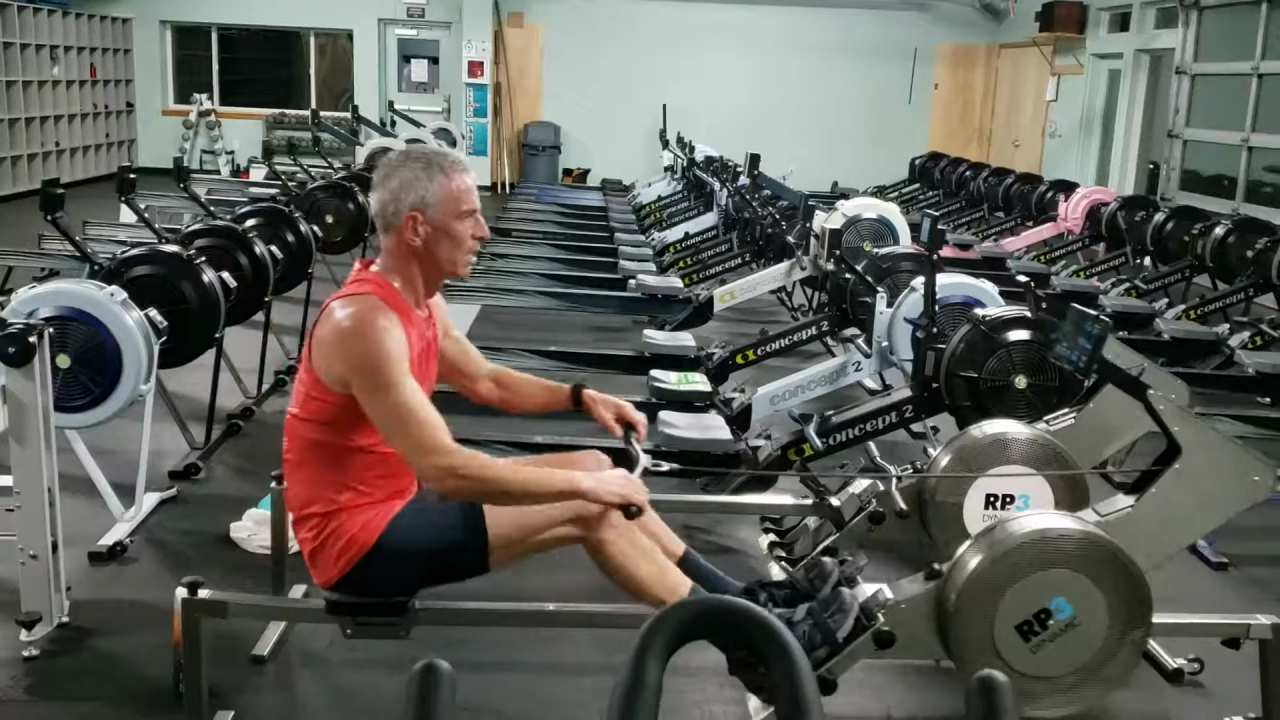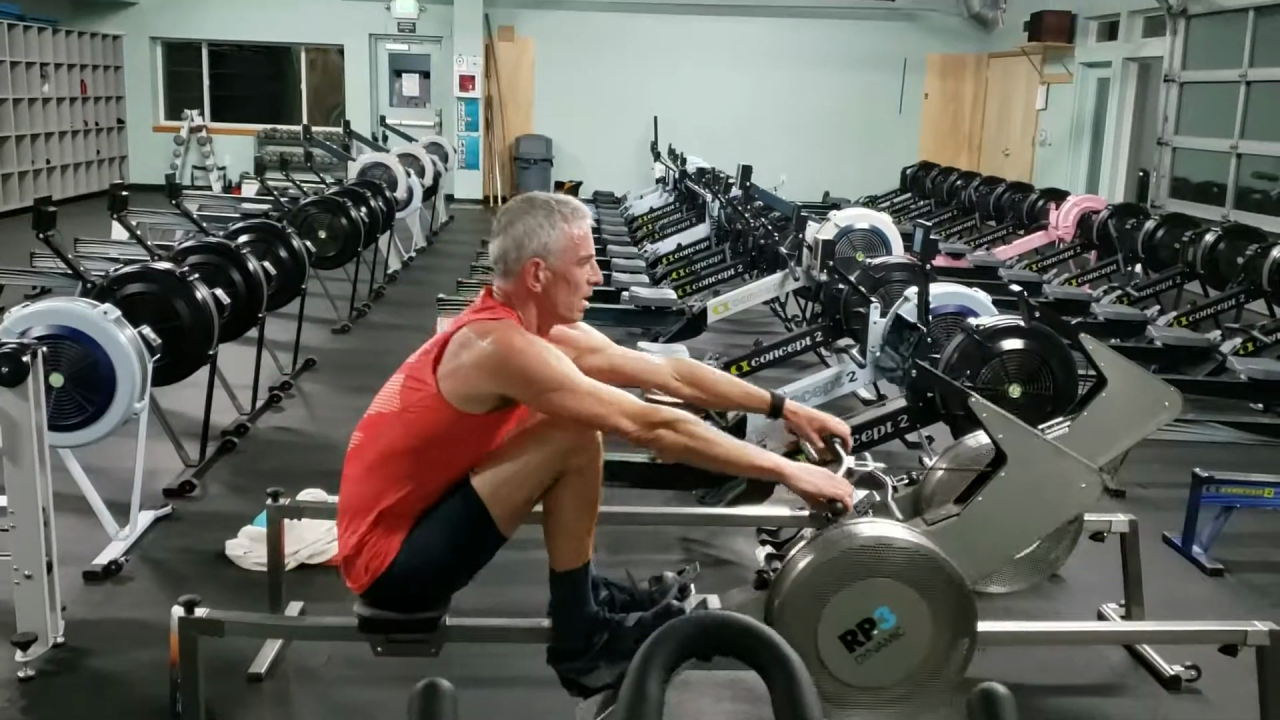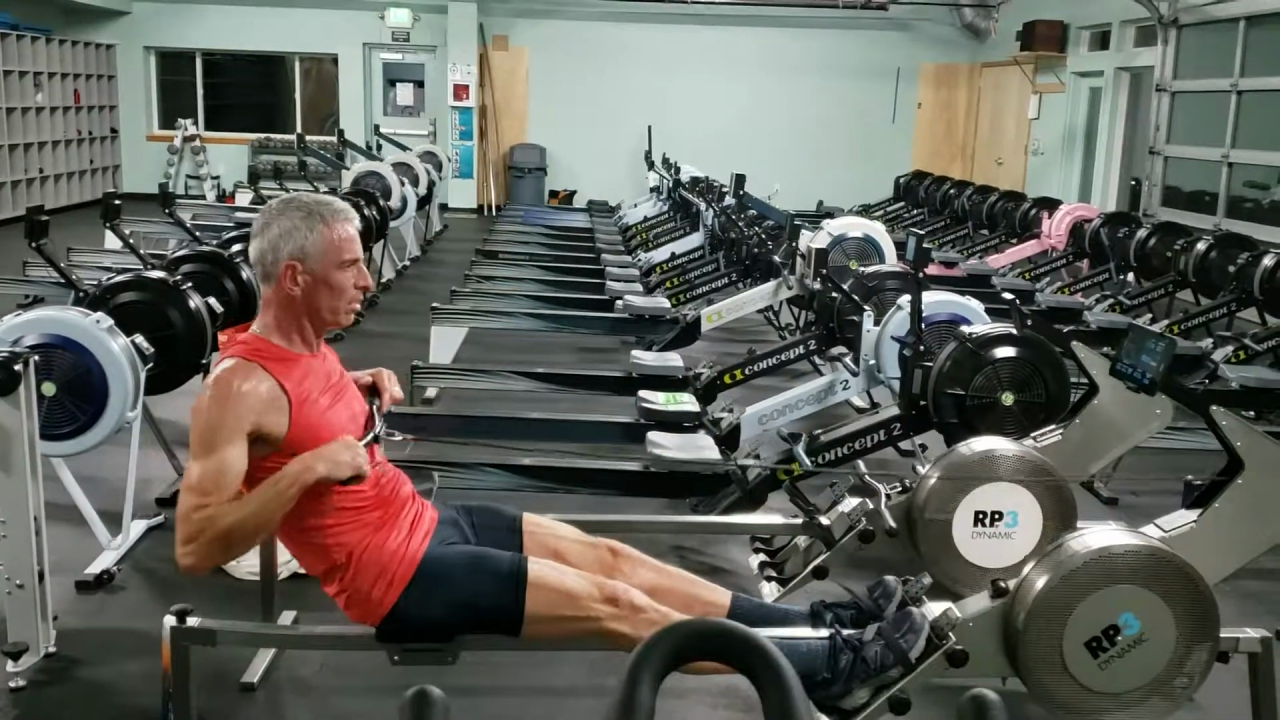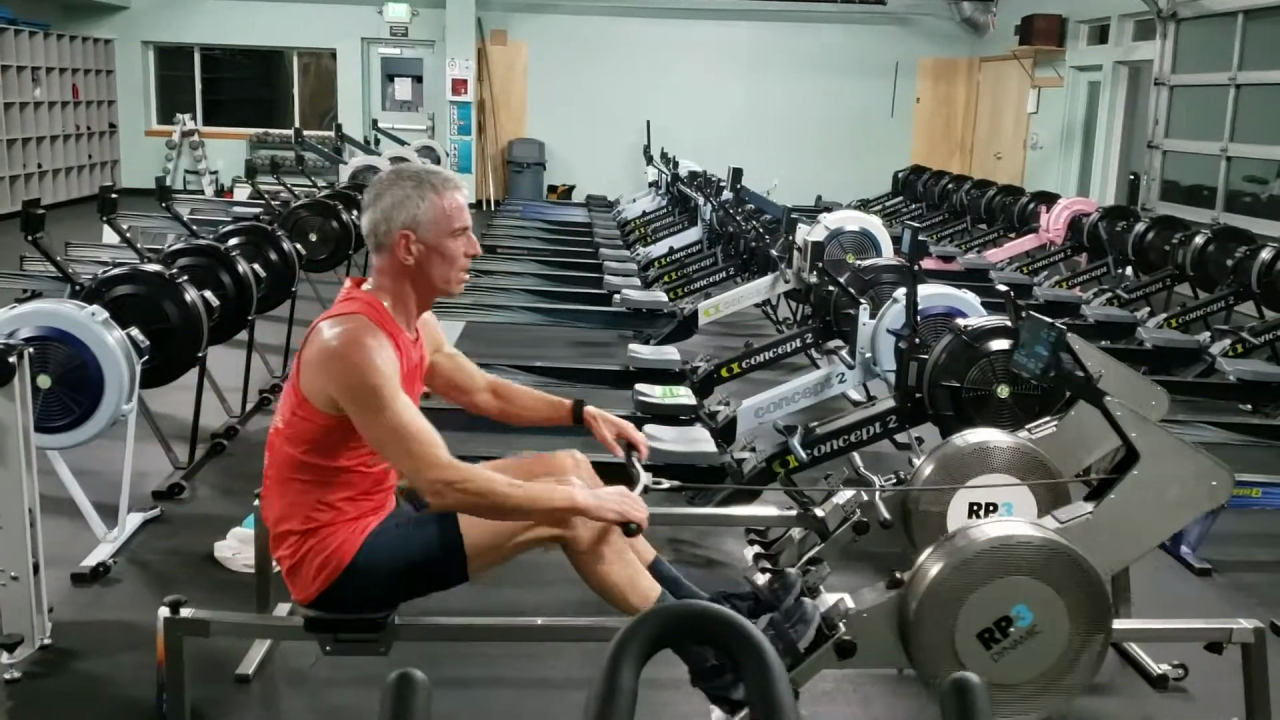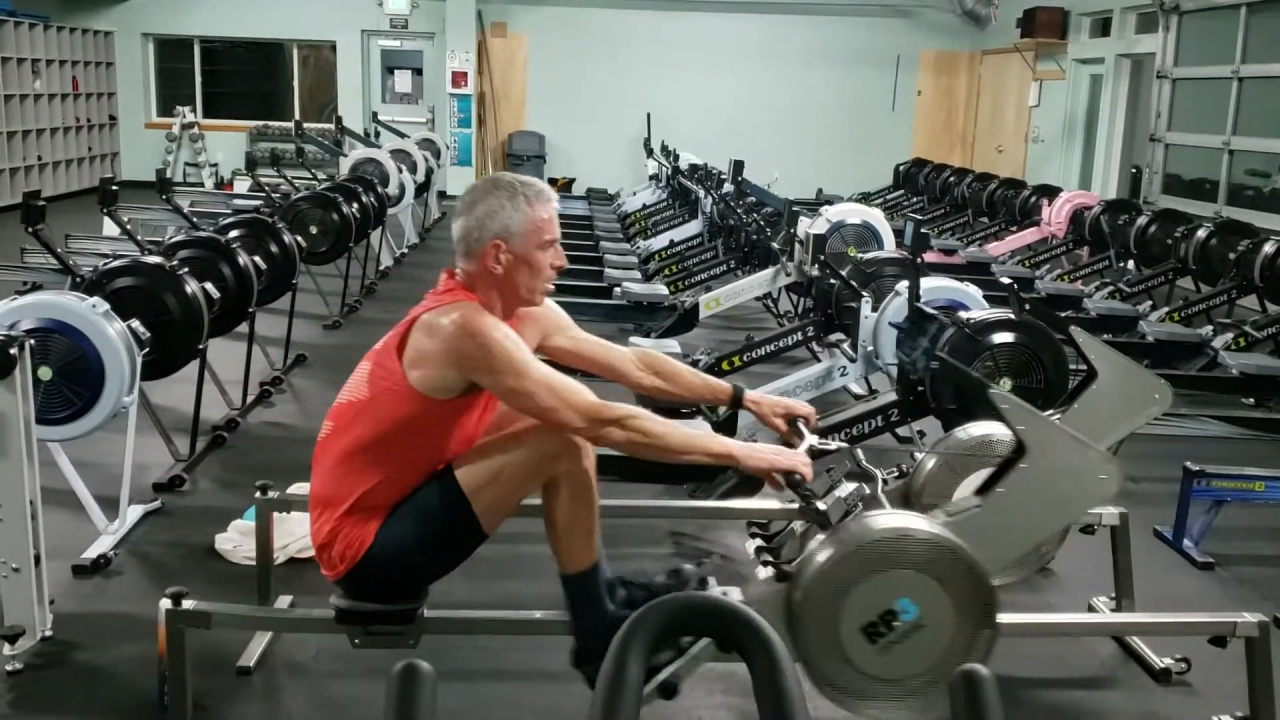
dt=1s
person 1, frame 1
left shoulder: (418, 302)
right shoulder: (363, 324)
left elbow: (489, 381)
right elbow: (444, 470)
left wrist: (582, 397)
right wrist: (580, 484)
left hip: (392, 499)
right hip: (356, 540)
left knee: (593, 480)
right knee: (582, 511)
left ankle: (742, 601)
person 1, frame 2
left shoulder: (543, 328)
right shoulder: (505, 348)
left elbow: (672, 374)
right elbow: (654, 427)
left wrist: (786, 408)
right wrist: (786, 470)
left hip: (418, 509)
right hip: (393, 560)
left knee: (579, 421)
right knee: (576, 434)
left ankle: (586, 598)
right ankle: (579, 641)
person 1, frame 3
left shoulder: (302, 342)
right shoulder: (238, 387)
right elbow: (195, 548)
left wrist: (356, 384)
right wrist: (305, 469)
left hip: (422, 523)
right hip: (397, 575)
left knee: (610, 559)
right knee: (612, 605)
left ankle: (815, 623)
right ankle: (830, 668)
person 1, frame 4
left shoulder: (408, 318)
right shoulder: (353, 342)
left elbow: (485, 390)
right elbow: (443, 485)
left wrist: (582, 413)
right wrist: (587, 501)
left hip: (371, 516)
right hip: (336, 557)
left knee: (566, 466)
right knee: (564, 510)
right ankle: (712, 659)
person 1, frame 5
left shoulder: (518, 311)
right shoulder: (465, 330)
left elbow: (634, 365)
right elbow: (607, 423)
left wrist: (748, 399)
right wrist: (742, 452)
left hip: (399, 494)
right hip: (367, 548)
left knee: (558, 411)
right knee: (566, 438)
left ankle: (592, 593)
right ankle: (600, 633)
